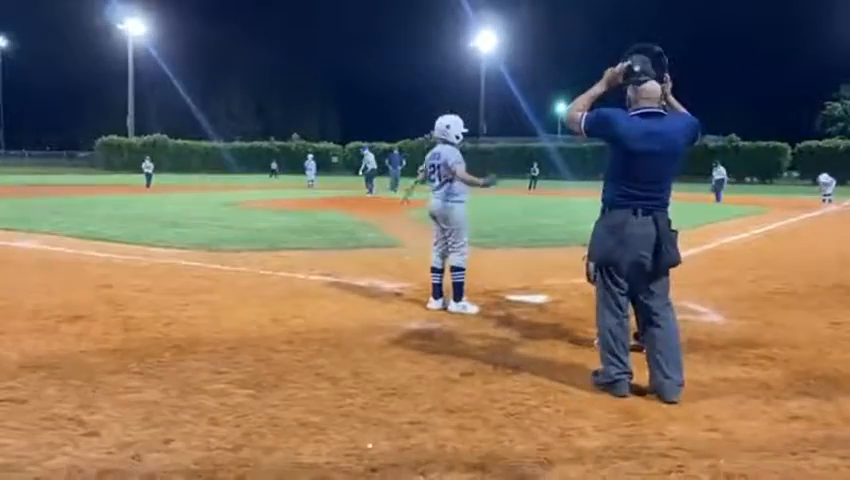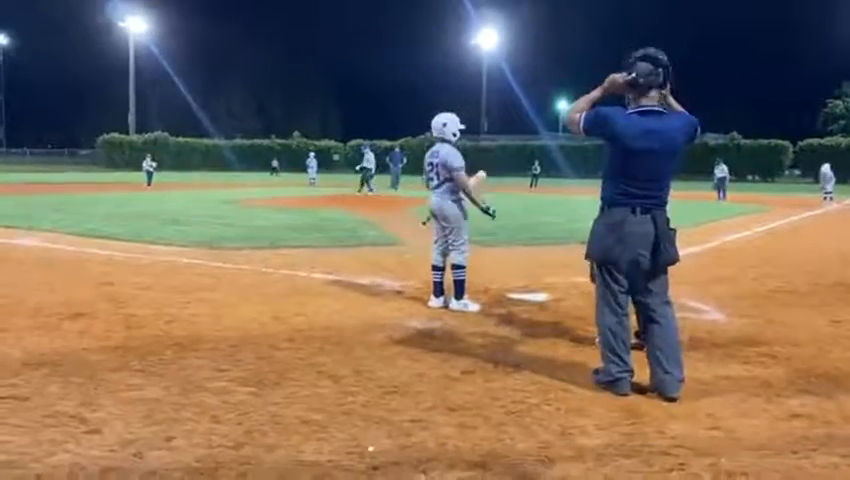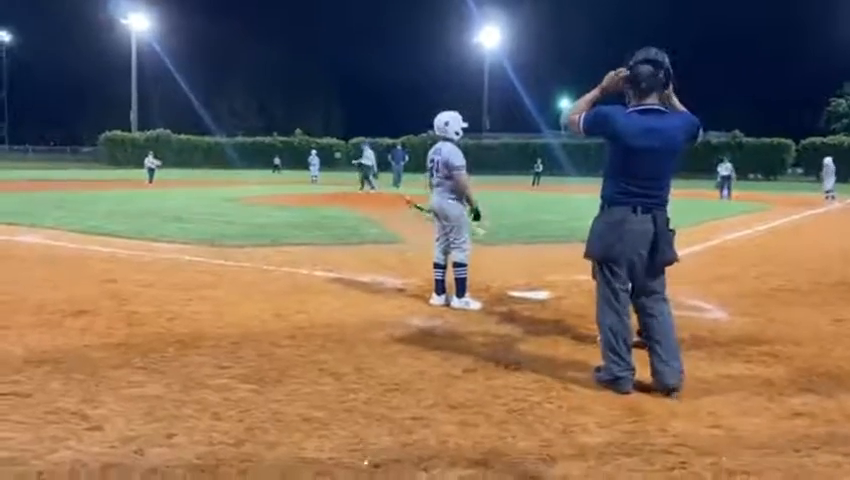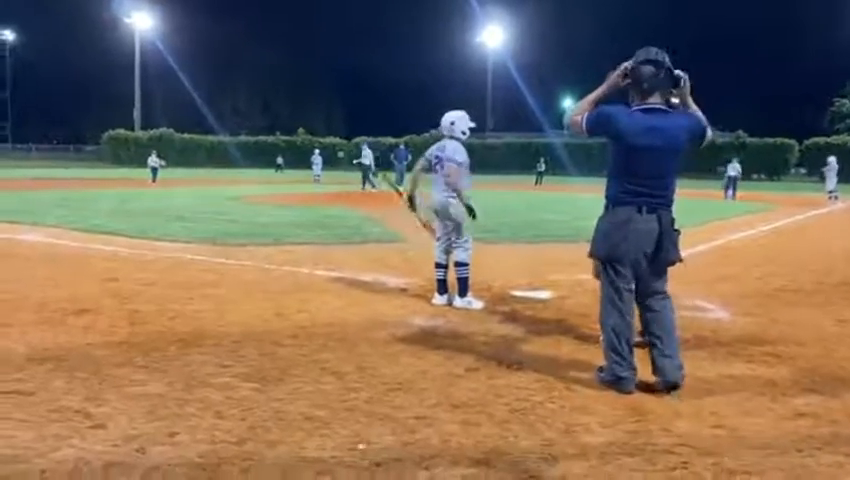
dt=0.3s
person 1, frame 1
left shoulder: (615, 122)
right shoulder: (680, 128)
left elbow: (572, 116)
left wrist: (604, 84)
right wrist: (668, 97)
left hip: (618, 225)
right hip: (657, 227)
left knee: (613, 303)
right knee: (658, 306)
left ankle: (616, 377)
right ankle: (668, 383)
person 1, frame 2
left shoulder: (614, 120)
right shoulder: (679, 126)
left elbow: (571, 117)
left wrist: (603, 90)
right wrist: (667, 98)
left hip: (616, 224)
right hip: (655, 226)
left knee: (613, 302)
right knee: (657, 303)
left ankle: (617, 375)
right ankle: (669, 380)
person 1, frame 3
left shoulder: (614, 118)
right shoulder: (680, 125)
left elbow: (570, 118)
left wrist: (603, 88)
right wrist: (671, 99)
left hip: (616, 223)
right hip: (655, 224)
left knee: (613, 300)
right knee: (654, 299)
left ankle: (619, 374)
right ankle: (668, 373)
person 1, frame 4
left shoulder: (616, 118)
right shoulder: (683, 125)
left elbow: (573, 119)
right elbow: (706, 132)
left wrist: (606, 87)
right wrist: (687, 98)
left hip: (621, 223)
right hip: (660, 224)
left knee: (617, 301)
right knee: (656, 298)
left ankle: (621, 374)
right ankle: (669, 369)
person 2, frame 1
left shoulder: (432, 154)
right shoulder: (451, 152)
left elbow: (420, 177)
right elbow: (460, 175)
left wrist: (418, 179)
right wrist: (481, 182)
left hip: (434, 205)
right hip: (452, 205)
left knee: (440, 250)
right knee: (458, 251)
left ankle: (436, 298)
right ankle: (458, 301)
person 2, frame 2
left shoulder: (430, 153)
right shoulder: (451, 152)
right elbow: (462, 183)
right wrist: (481, 205)
left hip: (435, 202)
right hip: (451, 204)
left knee: (439, 248)
right knee: (459, 249)
left ankle: (437, 296)
right ankle: (459, 299)
person 2, frame 3
left shoulder: (433, 151)
right shoulder: (453, 151)
right elbow: (461, 183)
right wrist: (473, 205)
left hip: (437, 201)
right hip: (452, 203)
left knee: (442, 246)
right knee: (460, 247)
left ankle: (439, 294)
right ankle: (460, 297)
person 2, frame 4
left shoulder: (436, 147)
right shoulder: (457, 148)
left elbow: (417, 168)
right elbow: (452, 176)
left wrist: (411, 193)
right wrist: (465, 201)
left hip: (438, 199)
right hip: (451, 201)
left knee: (442, 245)
right knee: (462, 245)
left ankle: (441, 294)
right ankle: (462, 297)
